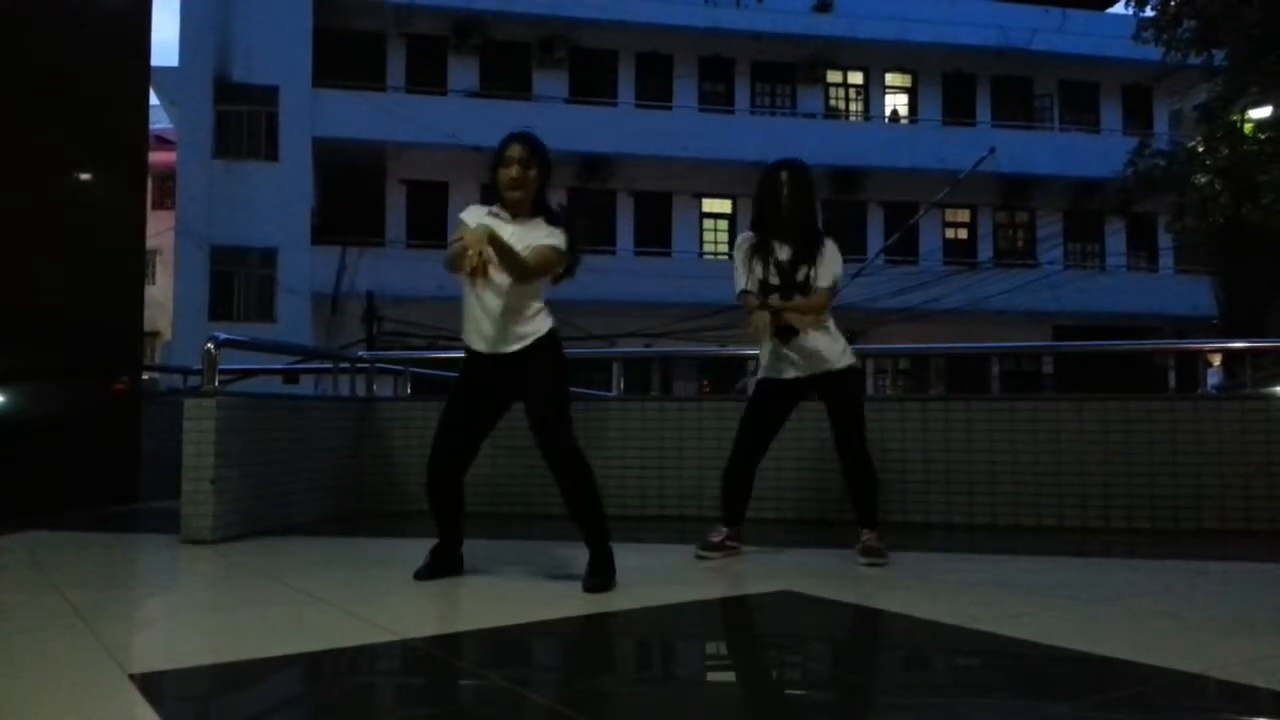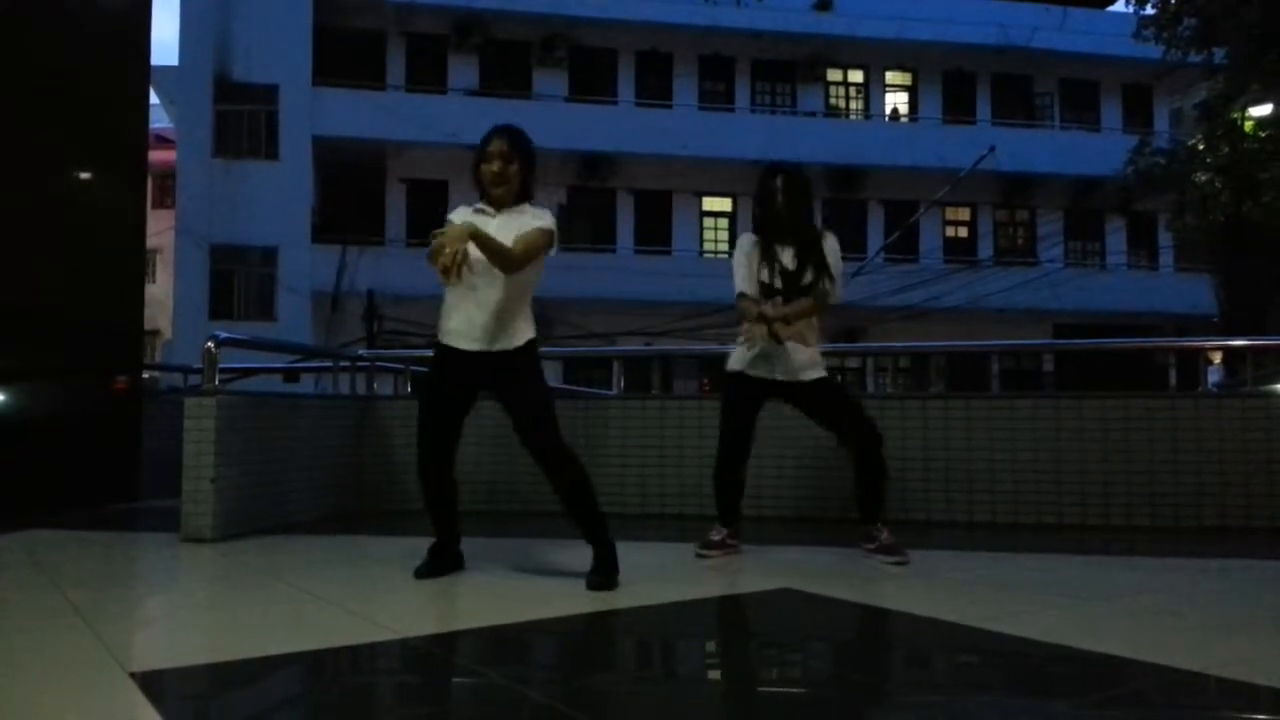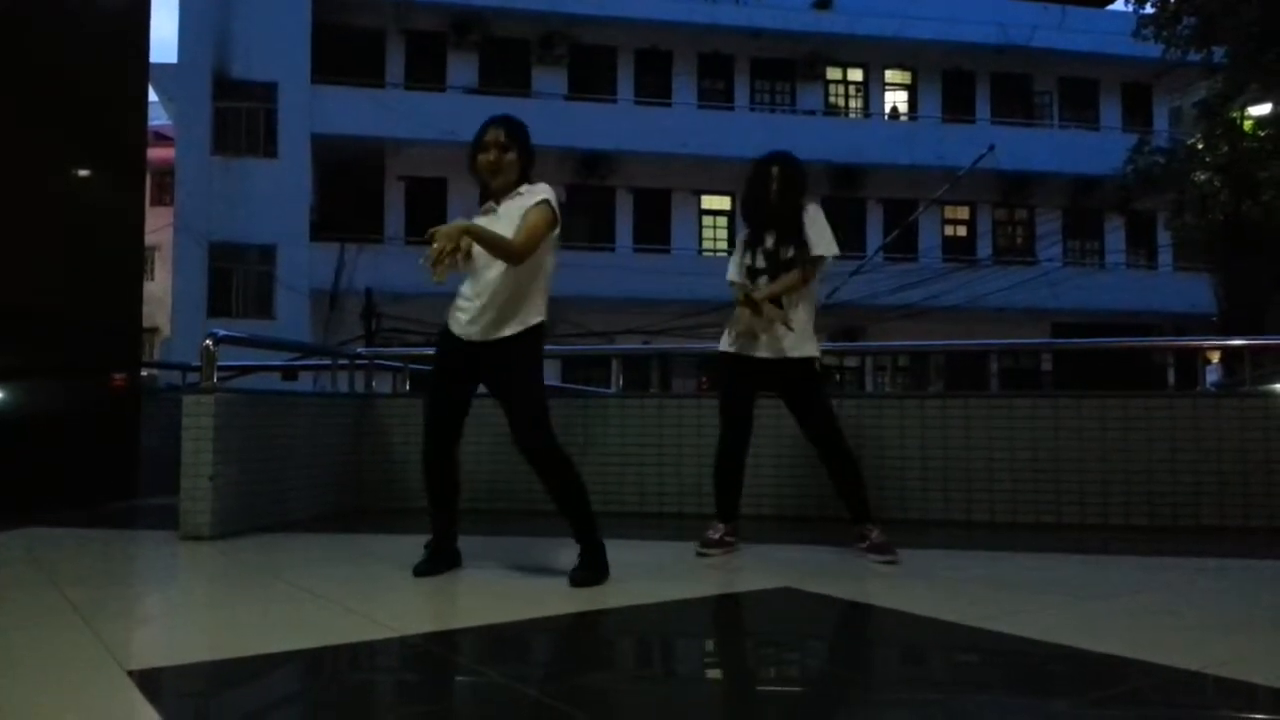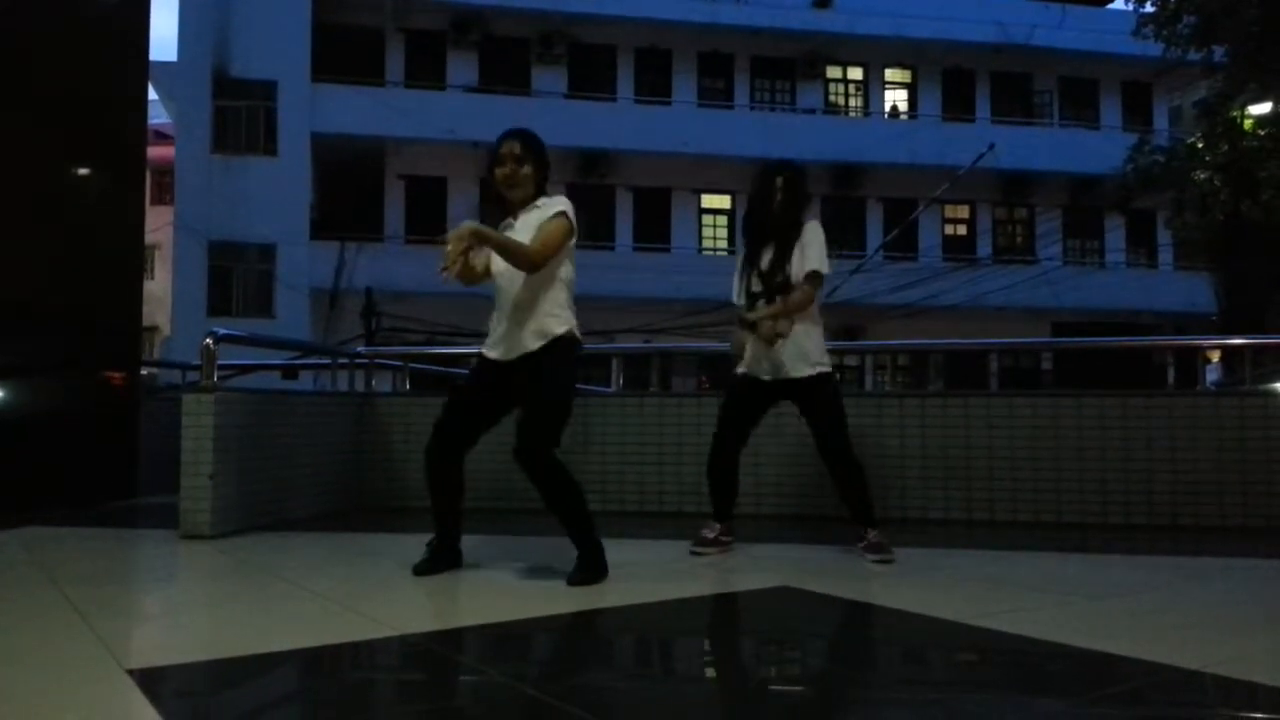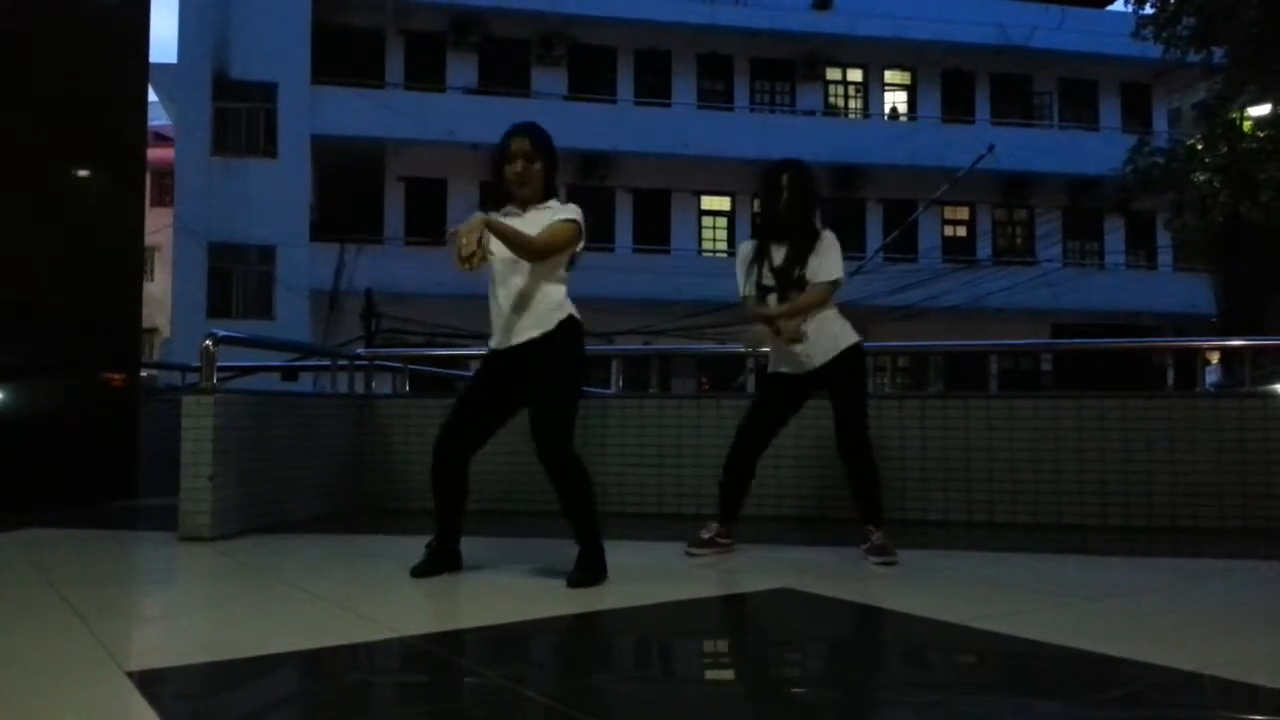
dt=0.2s
person 1, frame 1
left shoulder: (550, 236)
right shoulder: (473, 214)
left elbow: (525, 273)
right elbow: (451, 259)
left wrist: (489, 237)
right wrist: (470, 247)
left hip: (534, 352)
right hip: (481, 359)
left knee: (561, 452)
right knee: (443, 462)
left ankle: (600, 554)
right ankle: (449, 550)
person 1, frame 2
left shoulder: (537, 222)
right shoulder: (463, 214)
left elbow: (512, 261)
right elbow: (435, 256)
left wrist: (471, 234)
right wrist: (450, 243)
left hip: (512, 353)
right hip: (453, 351)
left knee: (548, 448)
right knee: (432, 452)
left ankle: (603, 550)
right ankle: (446, 547)
person 1, frame 3
left shoulder: (539, 198)
right shoulder: (484, 212)
left elbow: (516, 251)
right elbow: (457, 257)
left wrist: (466, 228)
right wrist: (446, 246)
left hip: (516, 340)
right hip: (459, 337)
left knee: (537, 442)
right knee: (437, 442)
left ankle: (591, 548)
right ankle: (444, 544)
person 1, frame 4
left shoulder: (557, 210)
right shoulder: (503, 232)
left elbow: (533, 259)
right elbow: (473, 274)
left wrist: (477, 231)
right wrist: (462, 254)
left hip: (550, 352)
right hip: (500, 356)
left knee: (532, 454)
right knee: (442, 444)
left ankle: (590, 551)
right ankle: (446, 545)
person 1, frame 5
left shoulder: (566, 215)
right shoulder: (495, 219)
left elbow: (536, 251)
right elbow: (467, 257)
left wrist: (489, 225)
right wrist: (470, 236)
left hip: (554, 341)
right hip: (505, 351)
left knee: (553, 448)
right knee: (450, 446)
left ankle: (591, 552)
right ankle: (445, 546)
person 2, frame 1
left shoulder: (823, 247)
right shoulder: (749, 242)
left elbow: (822, 299)
right elbow: (748, 300)
left wrist: (771, 305)
right wrist: (789, 315)
left hip: (831, 364)
right hip: (778, 368)
left knee: (851, 447)
right knee: (744, 453)
left ankle: (867, 532)
right ankle: (730, 530)
person 2, frame 2
left shoulder: (822, 242)
right shoulder: (750, 244)
left elbow: (821, 300)
right elbow: (745, 302)
left wrist: (769, 314)
right wrist: (774, 326)
left hip: (805, 369)
right hip: (750, 366)
left knee: (866, 438)
right knee: (731, 450)
left ankle: (874, 529)
right ankle: (727, 528)
person 2, frame 3
left shoulder: (809, 216)
right shoulder: (749, 237)
left elbow: (808, 269)
right elbow: (738, 288)
left wrist: (756, 297)
right wrist: (757, 306)
left hip: (794, 352)
right hip: (742, 350)
left knee: (829, 439)
right knee: (732, 441)
left ankle: (867, 528)
right ankle: (725, 526)
person 2, frame 4
left shoulder: (809, 232)
right shoulder: (749, 254)
left elbow: (808, 290)
right elbow: (744, 309)
left wrist: (757, 319)
right wrist: (755, 324)
left hip: (807, 366)
right hip: (756, 368)
left knee: (836, 449)
right knee: (723, 445)
left ankle: (868, 529)
right ankle: (721, 525)
person 2, frame 5
left shoulder: (823, 240)
right shoulder: (751, 250)
left elbow: (822, 292)
right elbow: (752, 307)
left wrist: (770, 315)
right wrist: (776, 324)
left hip: (838, 351)
right hip: (787, 363)
left knee: (854, 439)
right knee: (746, 443)
left ankle: (873, 530)
right ankle: (722, 527)
